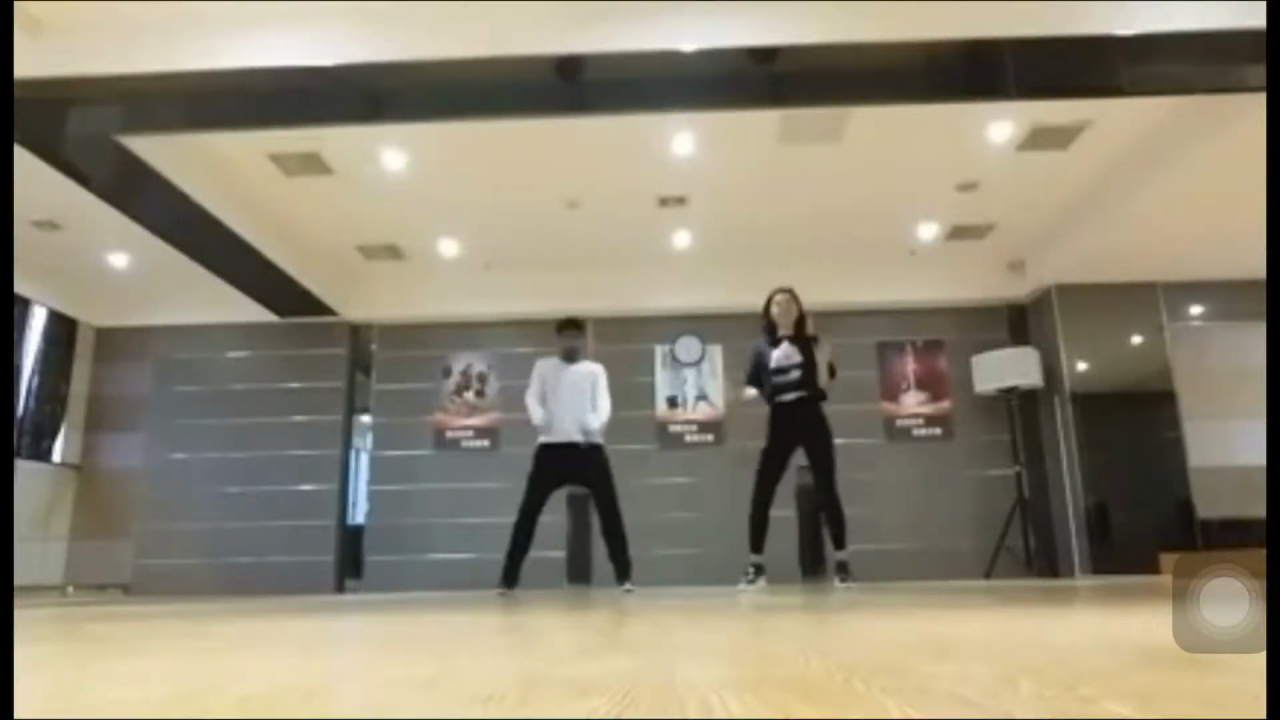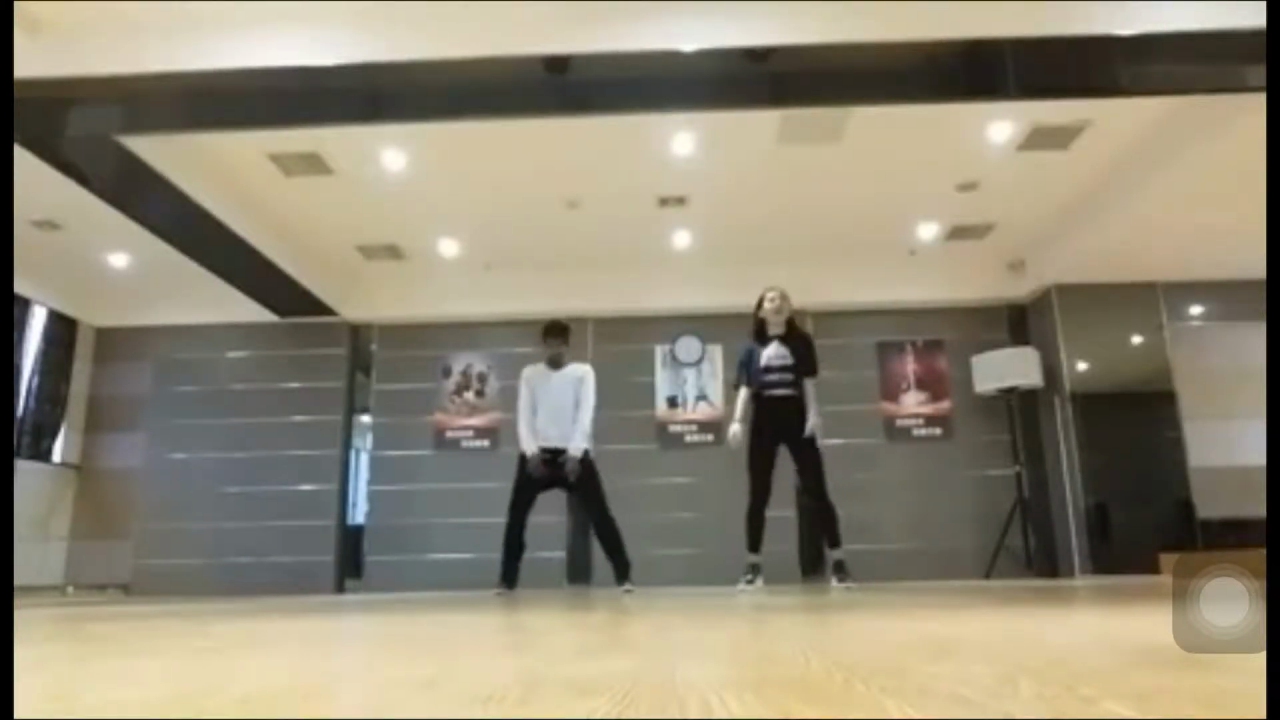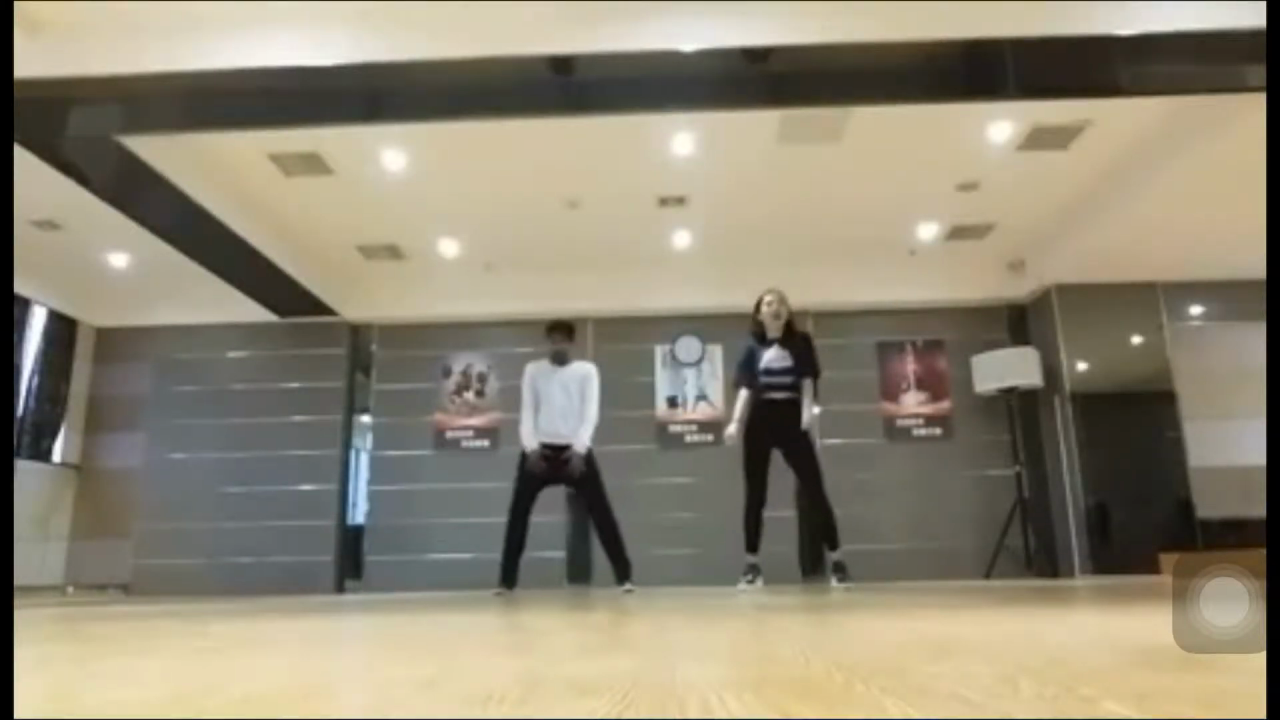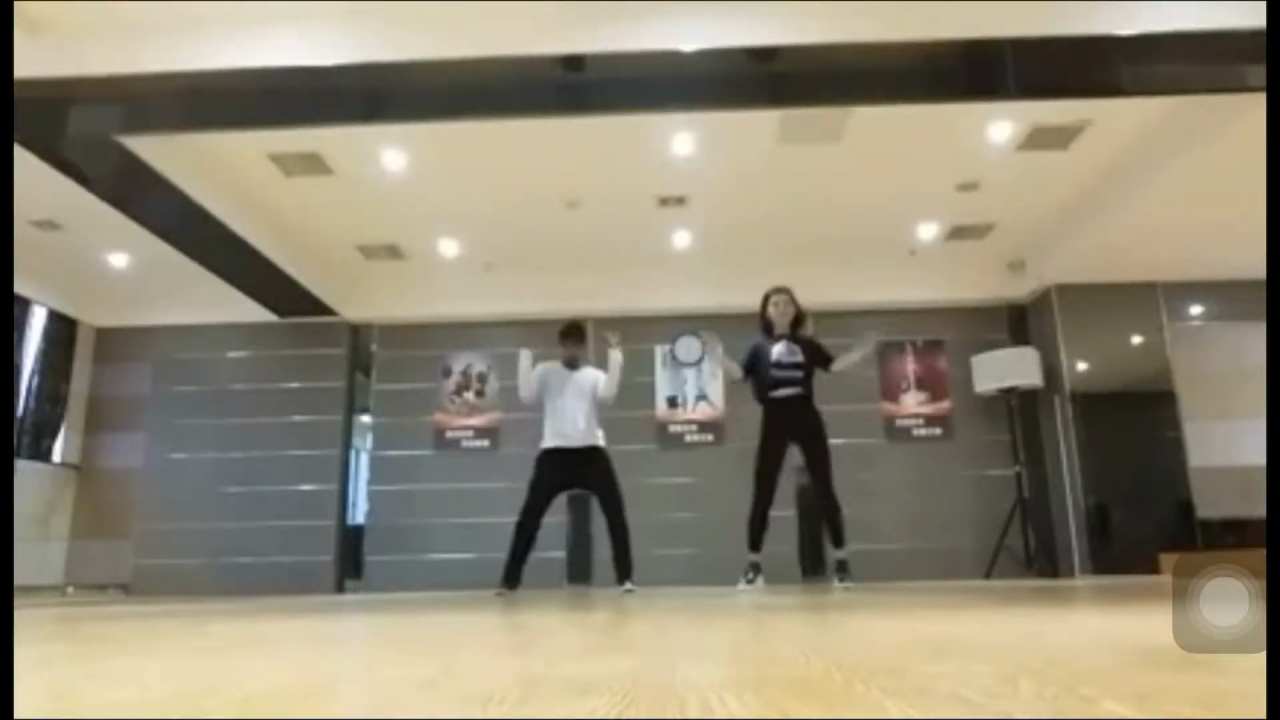
dt=0.5s
person 1, frame 1
left shoulder: (810, 342)
right shoulder: (763, 349)
left elbow: (824, 383)
right elbow: (756, 389)
left wrist: (822, 362)
right wrist: (742, 394)
left hip: (811, 422)
right hip: (780, 425)
left knee: (826, 492)
right knee: (761, 495)
left ankle: (841, 563)
right ankle: (755, 565)
person 1, frame 2
left shoulder: (801, 341)
right shoulder: (753, 348)
left elbow: (808, 380)
right elbow: (745, 386)
left wrist: (813, 413)
right wrist: (737, 421)
left hip: (796, 419)
right hip: (764, 421)
left knee: (816, 490)
right knee: (758, 494)
left ankle: (837, 562)
right ankle: (753, 566)
person 1, frame 3
left shoulder: (801, 342)
right shoulder: (753, 350)
left elbow: (807, 380)
right elbow: (746, 387)
left wrist: (807, 410)
right wrist: (735, 421)
left hip: (792, 423)
right hip: (759, 424)
left knee: (814, 492)
right knee: (755, 496)
left ankle: (836, 562)
right ankle: (752, 566)
person 1, frame 4
left shoulder: (808, 344)
right shoulder: (761, 347)
left elbow: (833, 366)
right elbow: (740, 373)
left wrist: (862, 351)
right wrist: (719, 355)
left hip: (807, 420)
right hip: (774, 422)
left knee: (824, 490)
right knee: (762, 493)
left ankle: (841, 562)
right ankle: (753, 565)
person 2, frame 1
left shoulder: (595, 370)
right shoulder: (543, 366)
left elbow: (604, 407)
right elbow: (532, 397)
left wrist: (593, 424)
right wrist: (538, 418)
left hip: (588, 447)
right hip: (552, 447)
left knee: (609, 511)
right knee: (528, 512)
left ankle: (624, 576)
right ankle: (509, 578)
person 2, frame 2
left shoulder: (583, 372)
right shoulder: (530, 374)
left elbow: (585, 415)
right elbow: (524, 415)
left wrist: (575, 453)
right wrist: (530, 451)
left hip: (573, 453)
right hip: (538, 453)
left knee: (599, 513)
right knee: (516, 514)
left ankle: (623, 575)
right ankle: (507, 579)
person 2, frame 3
left shoulder: (587, 371)
right shoulder: (533, 370)
left elbow: (590, 413)
right elbow: (527, 411)
left wrist: (578, 448)
right wrist: (530, 447)
left hip: (575, 451)
right hip: (540, 450)
left knee: (601, 511)
right knee: (518, 511)
left ankle: (624, 575)
right ankle: (507, 579)
person 2, frame 4
left shoulder: (595, 376)
right shoulder: (546, 371)
left elbow: (607, 394)
right elbow: (527, 396)
left wrist: (615, 356)
right wrist: (525, 359)
left hip: (590, 451)
right hip: (554, 452)
left knee: (614, 510)
right knee: (530, 513)
left ankle: (625, 576)
right ankle: (510, 578)
